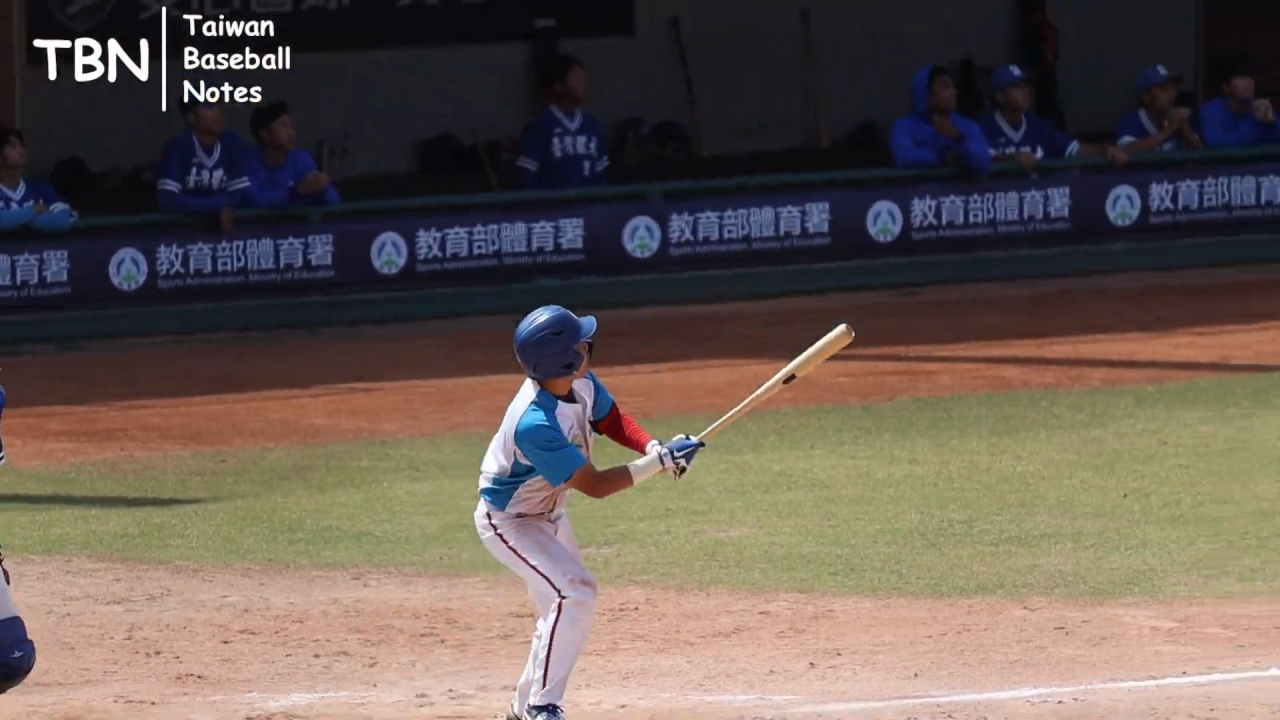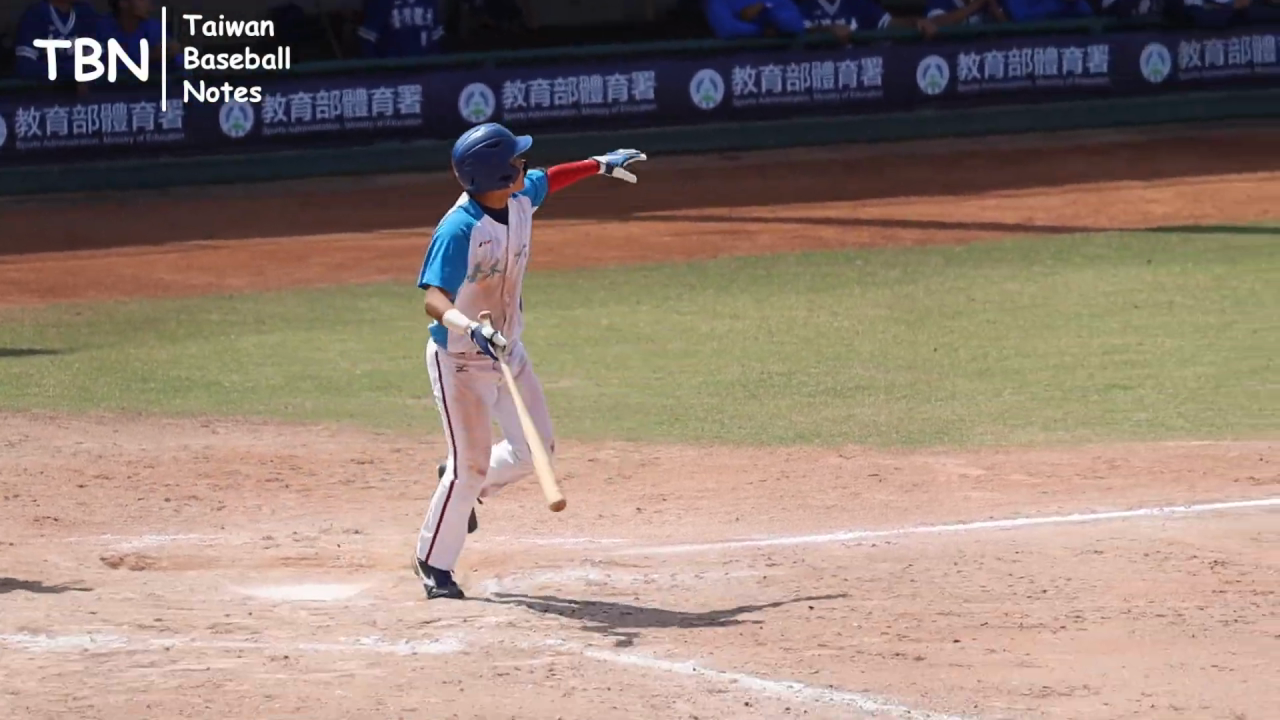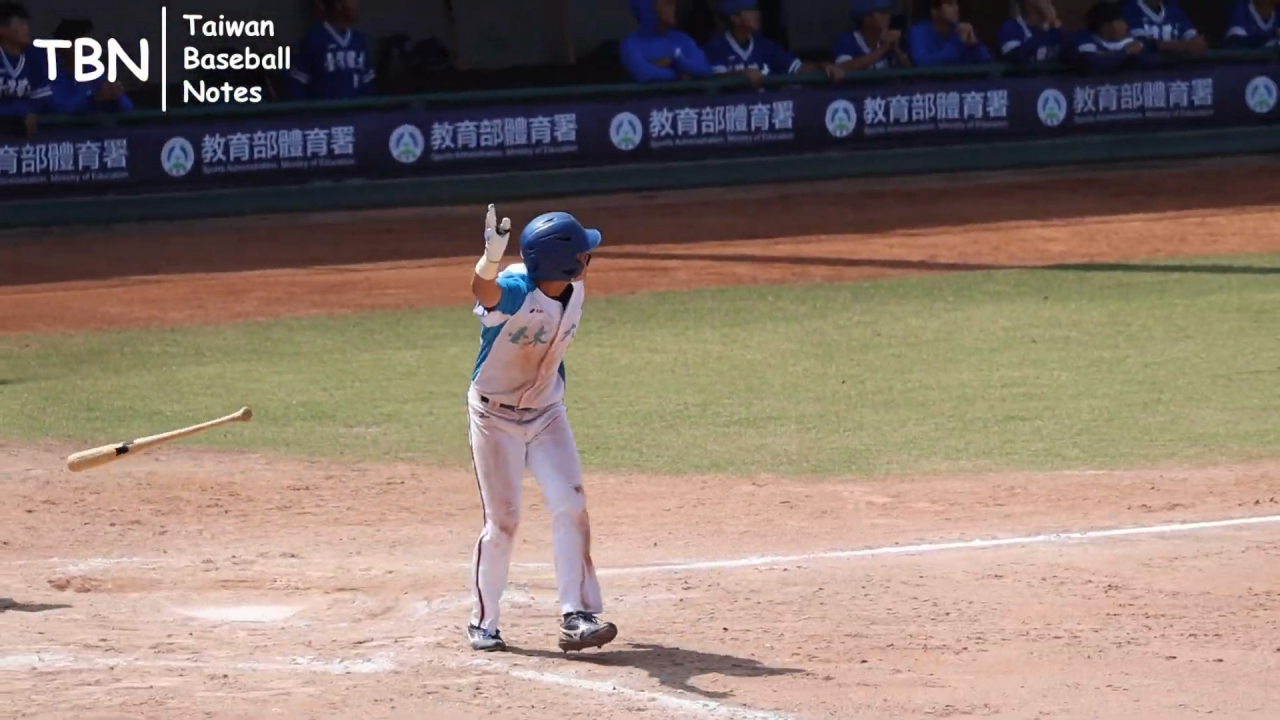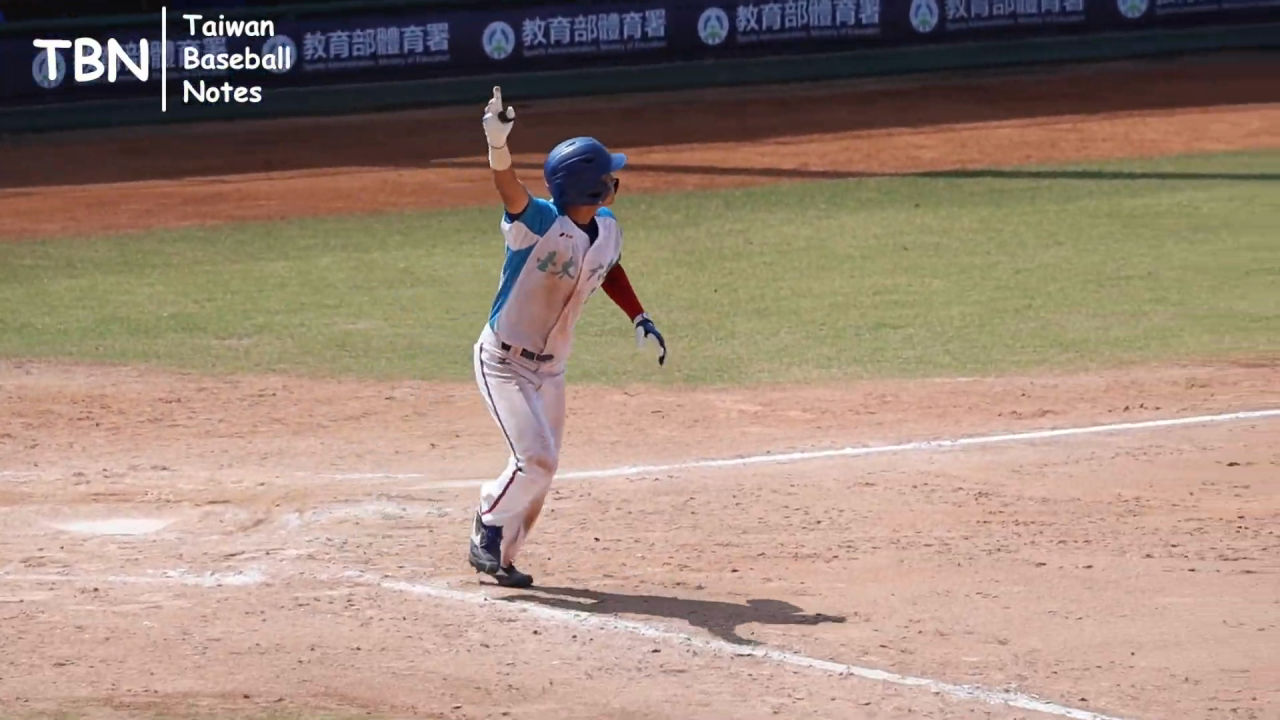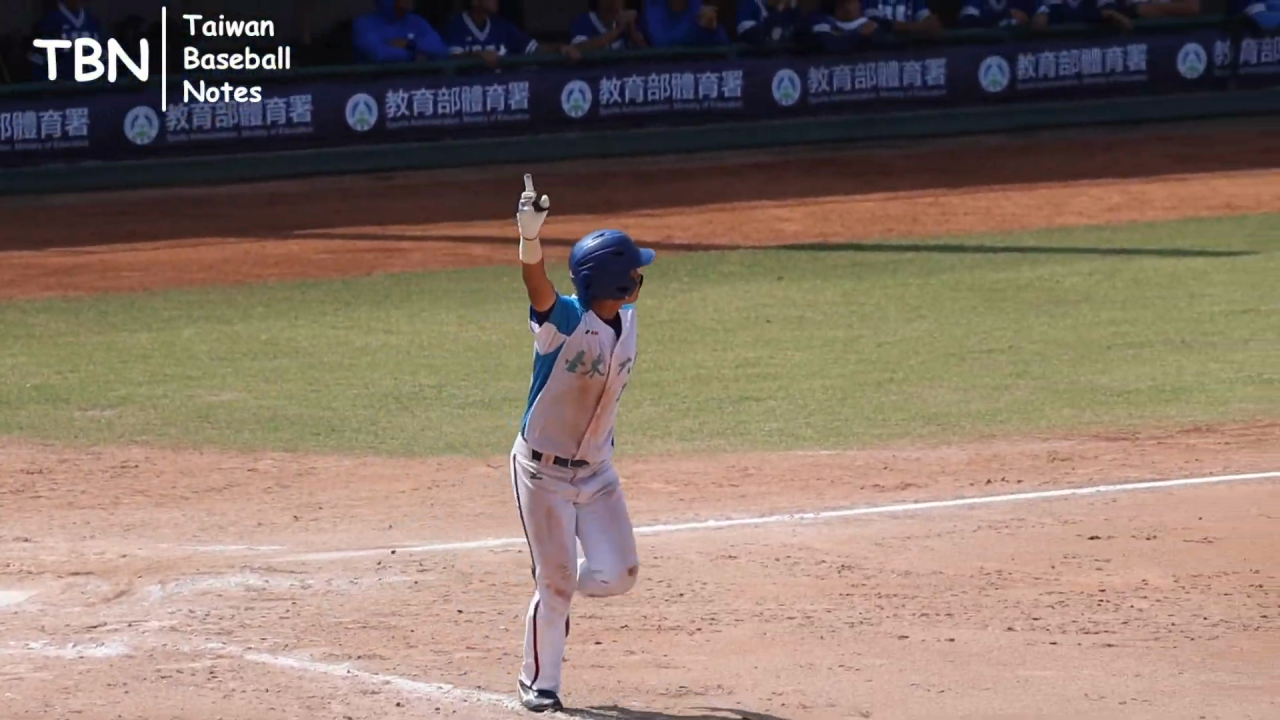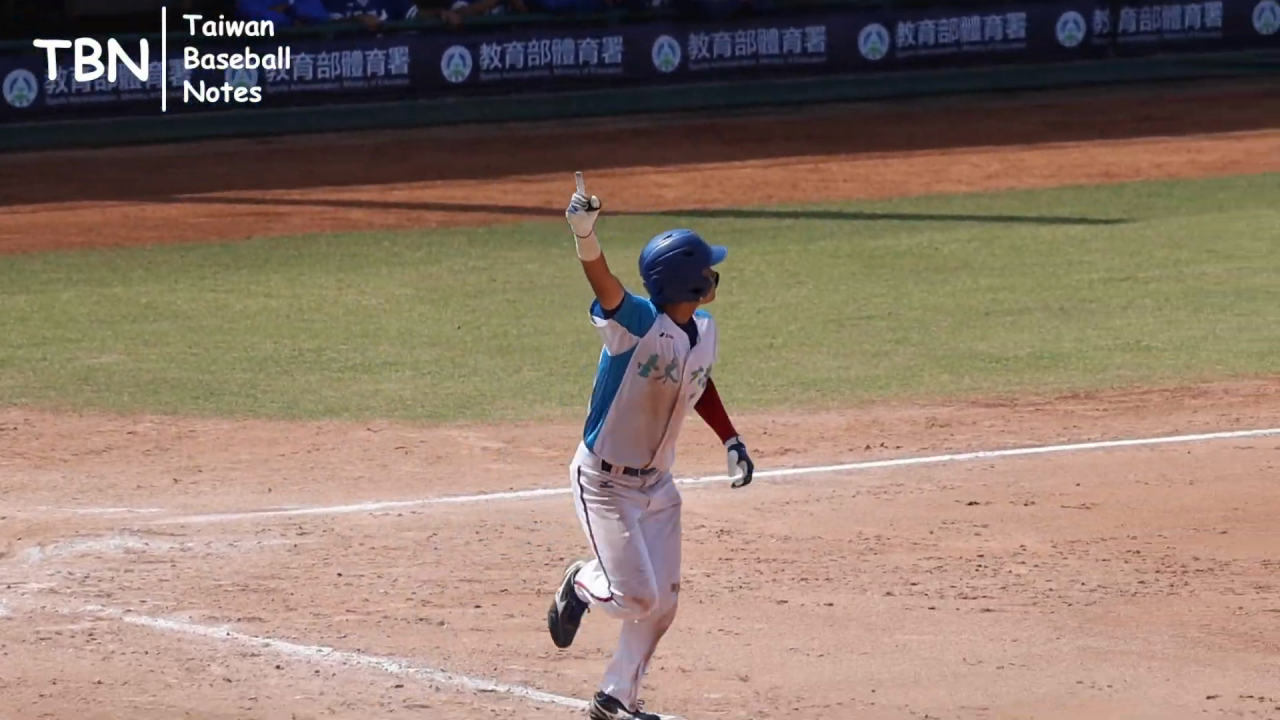
dt=0.3s
person 1, frame 1
left shoulder: (580, 383)
right shoulder: (534, 423)
left elbow: (610, 418)
right elbow: (592, 484)
left wrist: (653, 449)
right wrist: (656, 465)
left hip: (547, 512)
right hip: (509, 520)
left knee: (562, 603)
right knee: (577, 594)
person 1, frame 2
left shoulder: (521, 199)
right shoulder: (457, 230)
left elbow: (547, 179)
right elbow: (434, 300)
left wrist: (601, 163)
right wrist: (469, 328)
left hip: (507, 353)
right hip: (460, 360)
left knee: (535, 451)
right knee: (471, 467)
left ankle: (469, 487)
right ankle: (434, 562)
person 1, frame 3
left shoulder: (575, 288)
right shoulder: (514, 292)
right elbow: (483, 291)
right wrist: (493, 254)
left hip: (546, 417)
right hip: (496, 417)
left knee: (570, 507)
right knee: (503, 524)
left ankle: (577, 619)
right ankle: (483, 624)
person 1, frame 4
left shoulder: (605, 228)
right shoulder: (535, 223)
left elbow: (609, 270)
right elbow: (507, 184)
left wrist: (642, 321)
right wrist: (497, 139)
left hip: (547, 366)
right hip: (502, 363)
left knee: (539, 469)
right knee: (537, 465)
left ankle: (493, 554)
right ankle: (490, 522)
person 1, frame 5
left shoulder: (624, 317)
right shoulder: (562, 319)
right elbow: (536, 280)
right wrist: (530, 231)
left hip: (595, 469)
right hip: (542, 470)
left knee: (619, 576)
right knee: (557, 583)
left ankle: (552, 591)
right ankle: (538, 686)
person 1, frame 6
left shoulder: (703, 327)
right shoulder: (634, 322)
right elbow: (600, 278)
left wrist: (732, 440)
right wrist: (583, 229)
left hip: (656, 482)
right hip: (604, 480)
left knee: (661, 602)
right knee: (638, 600)
right ankle: (585, 582)
